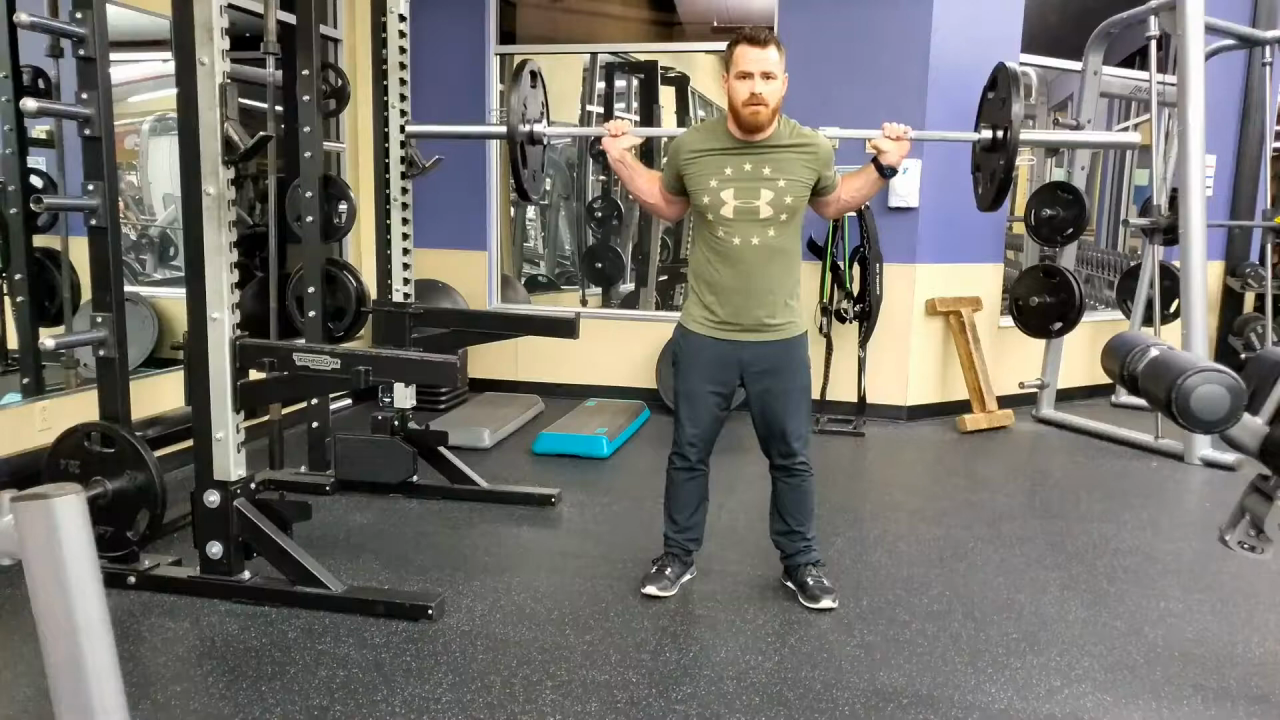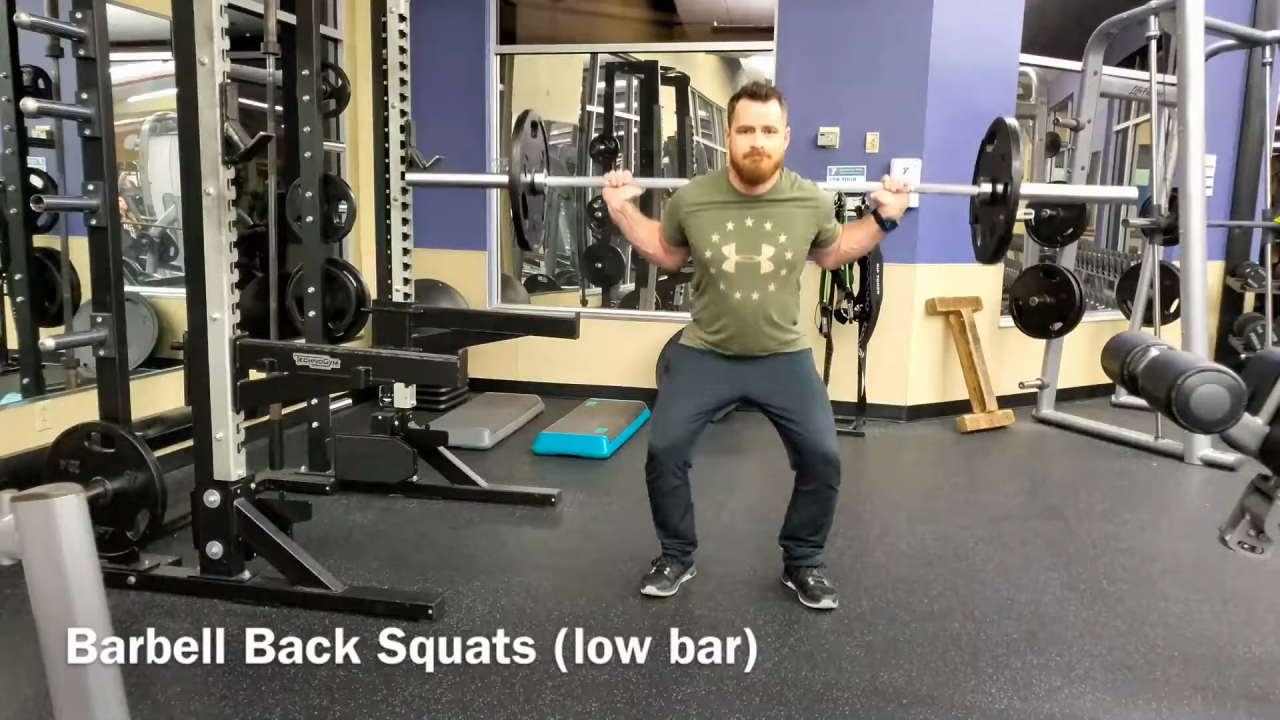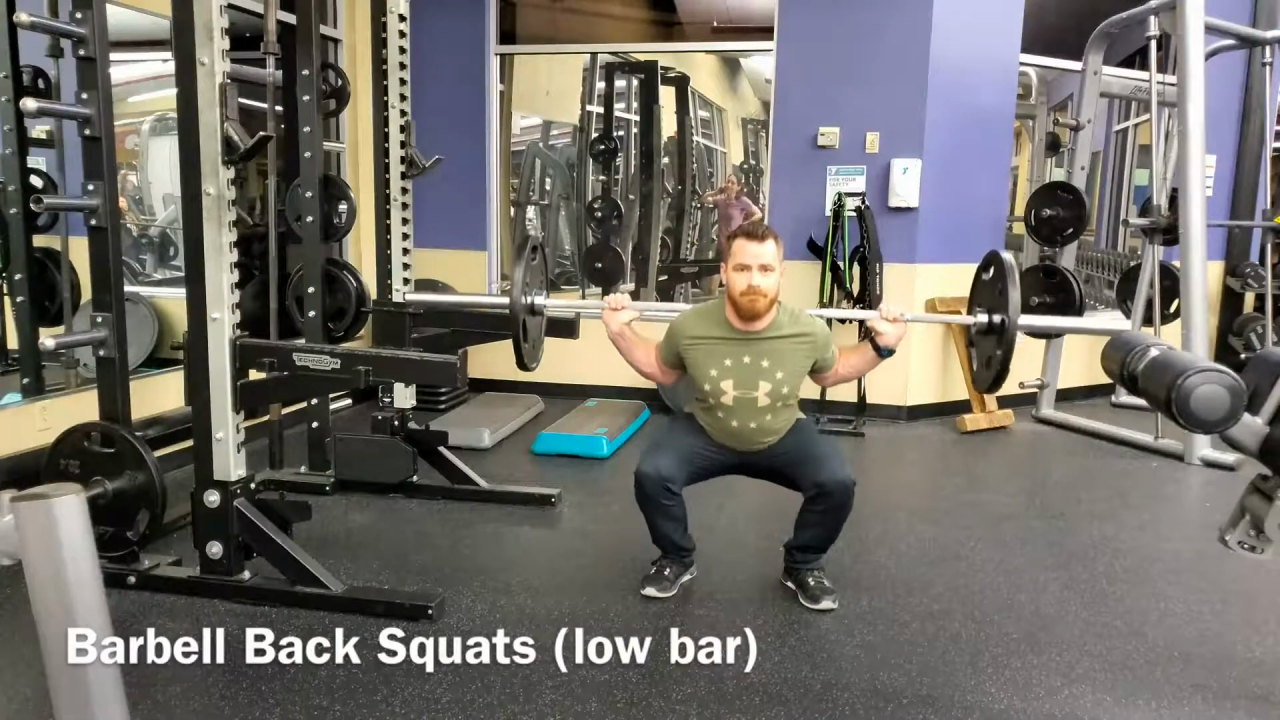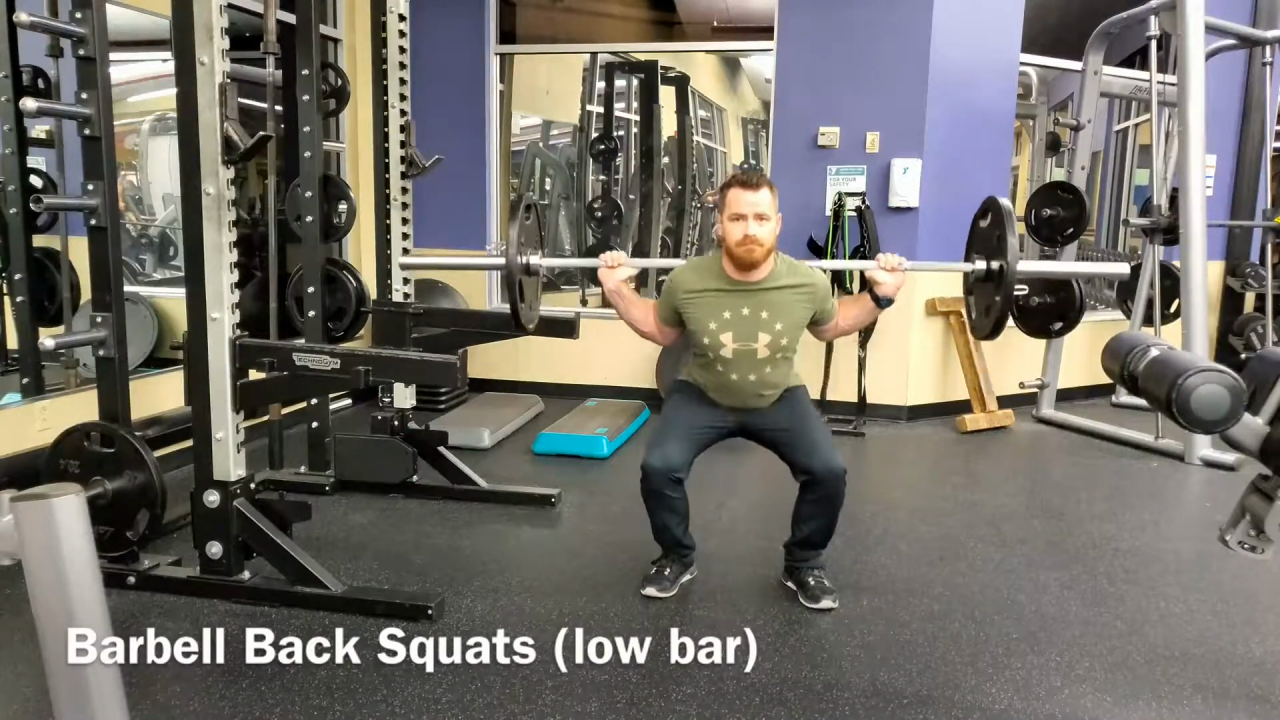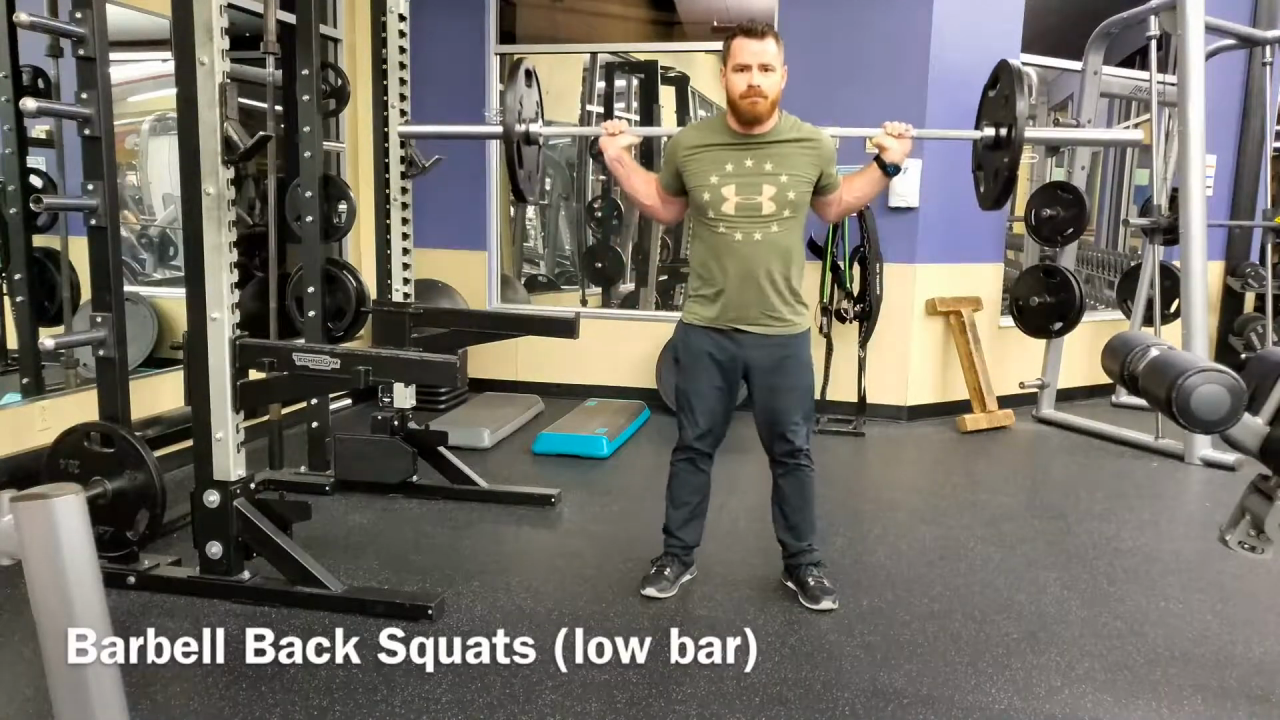
dt=1s
person 1, frame 1
left shoulder: (812, 149)
right shoulder: (690, 147)
left elbow: (833, 204)
right elbow: (669, 206)
left wrist: (882, 168)
right wrist: (623, 162)
left hip: (781, 336)
right hip: (704, 334)
left knee: (791, 457)
right knee: (689, 452)
left ankle: (801, 563)
right ankle: (677, 555)
person 1, frame 2
left shoulder: (812, 201)
right shoulder: (691, 199)
left elbow: (832, 253)
right elbow: (667, 254)
left wrist: (882, 219)
right wrist: (622, 210)
left hip: (783, 355)
right hip: (705, 352)
left knee: (821, 458)
right knee: (665, 451)
left ankle: (803, 564)
right ankle: (676, 557)
person 1, frame 3
left shoulder: (809, 332)
right shoulder: (689, 327)
left elbow: (830, 373)
right elbow: (663, 370)
left wrist: (880, 345)
right wrist: (620, 332)
left hip: (782, 438)
right hip: (704, 434)
left knee: (837, 483)
right knee: (652, 475)
left ankle: (802, 566)
right ankle: (676, 559)
person 1, frame 4
left shoulder: (808, 283)
right shoulder: (686, 281)
left elbow: (830, 327)
right elbow: (661, 331)
left wrist: (879, 296)
right wrist: (617, 290)
left hip: (778, 398)
right hip: (701, 396)
left knee: (828, 471)
right knee: (659, 467)
left ankle: (803, 564)
right ankle: (676, 558)
person 1, frame 5
left shoulder: (813, 145)
right shoulder: (687, 144)
left elbow: (833, 206)
right elbow: (666, 208)
left wrist: (886, 165)
right wrist: (619, 162)
left hip: (782, 332)
right hip: (705, 329)
left knee: (792, 452)
right knee: (693, 447)
left ankle: (802, 563)
right ankle: (677, 556)
